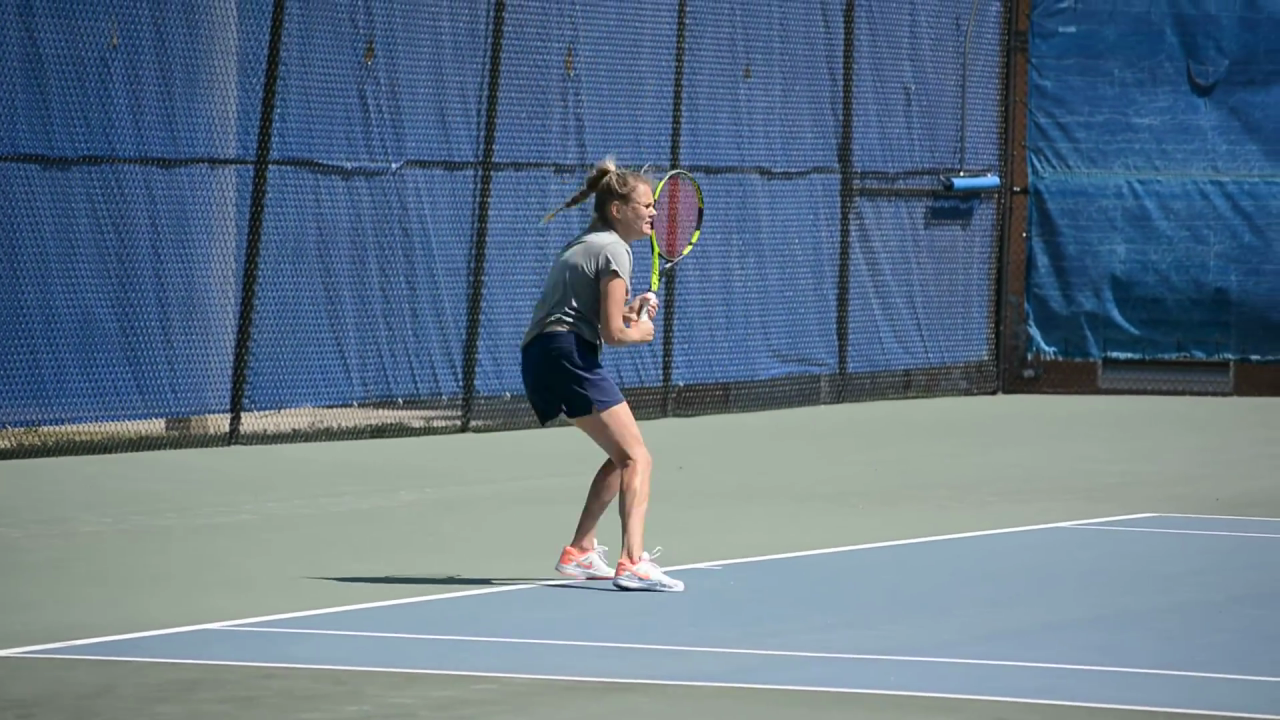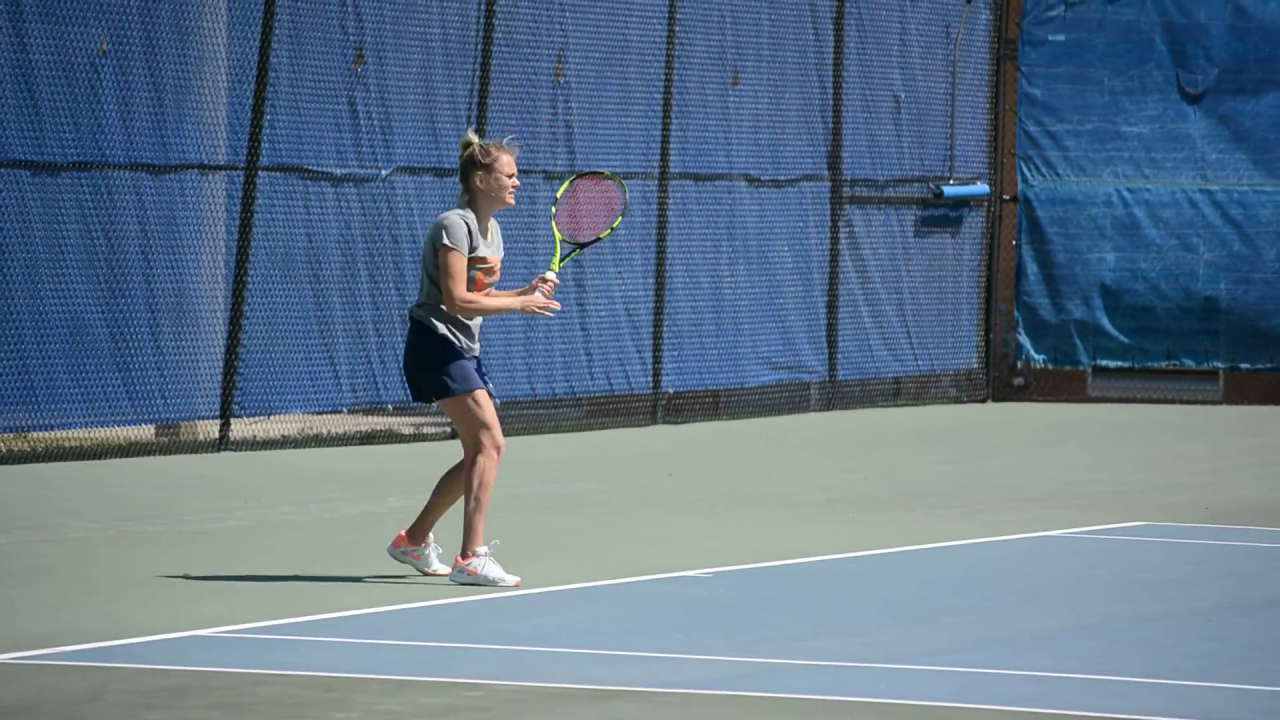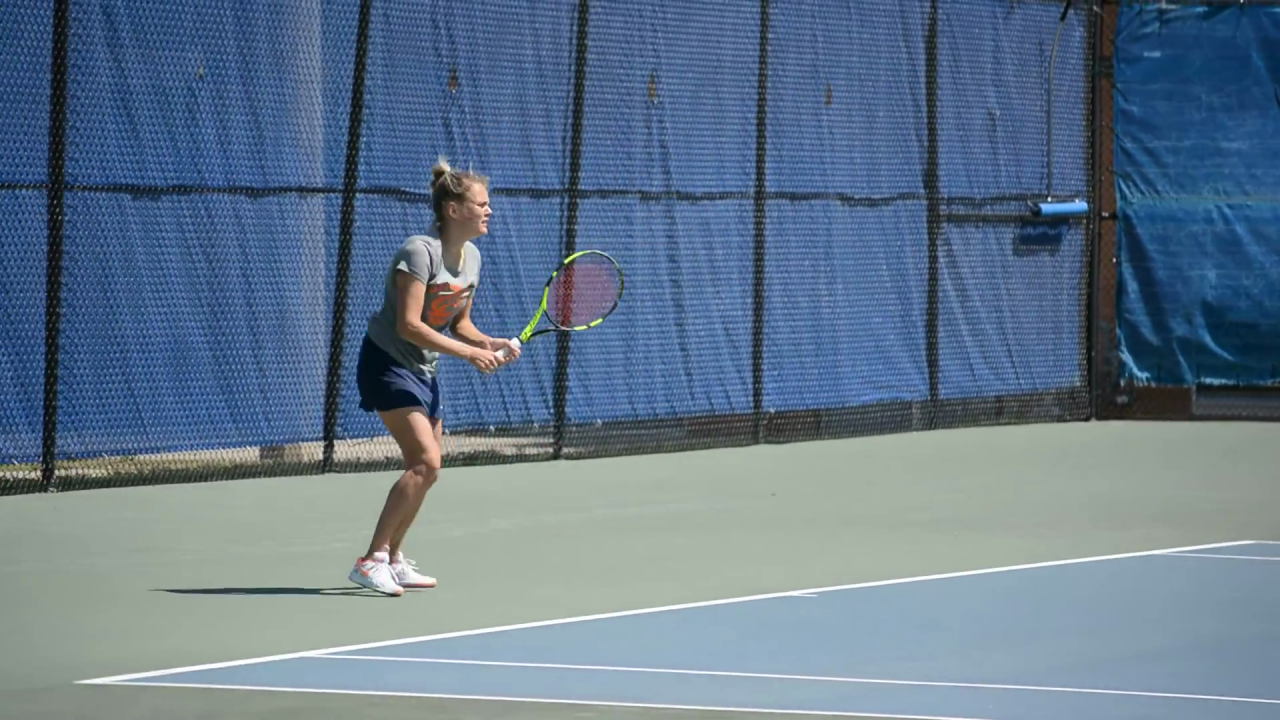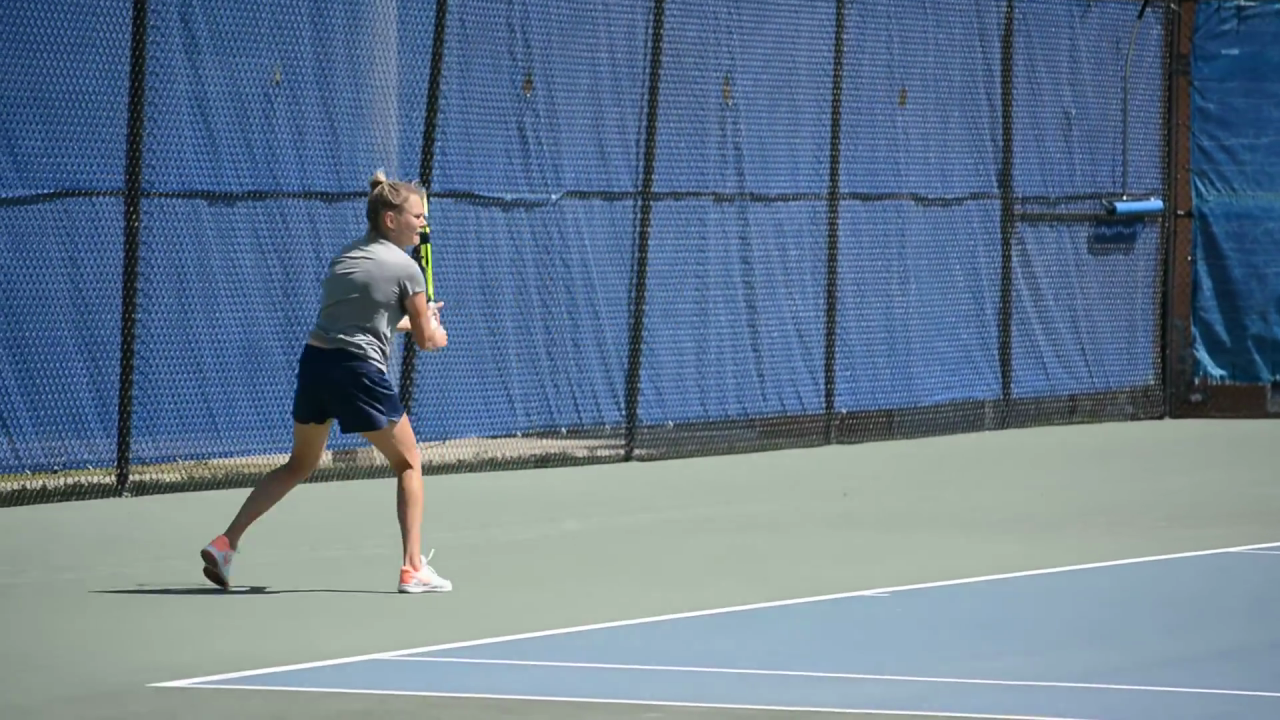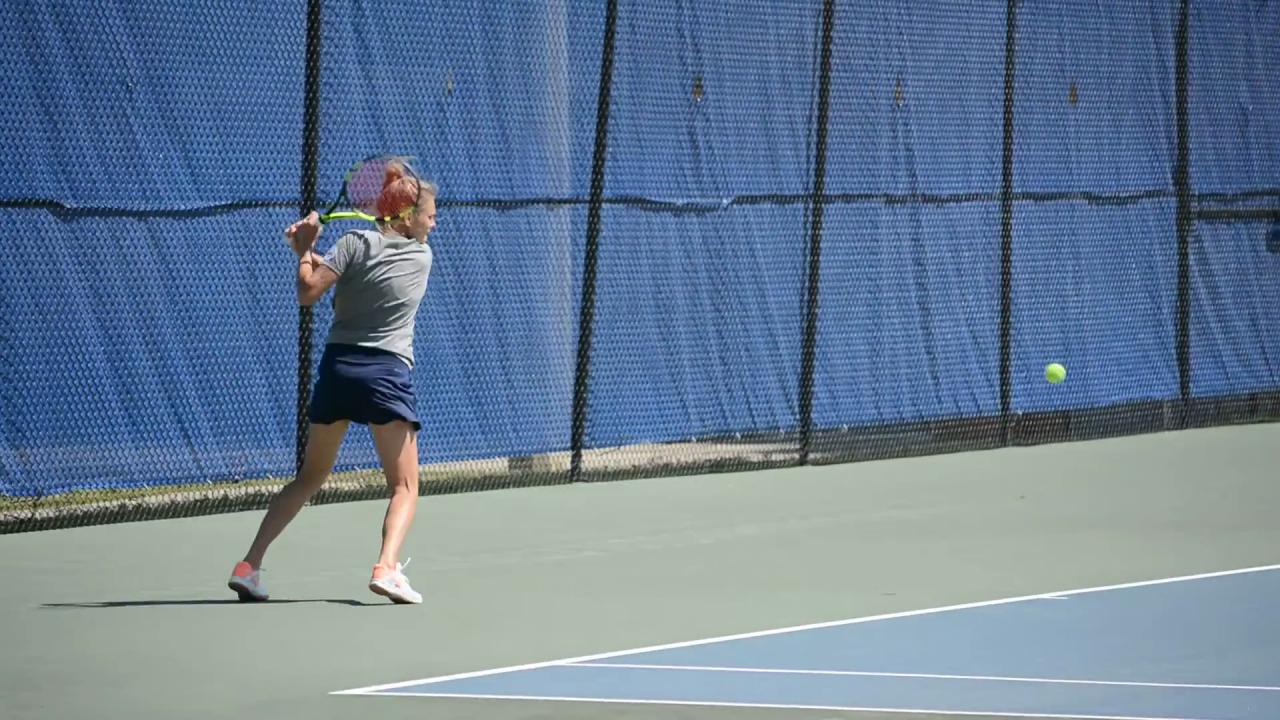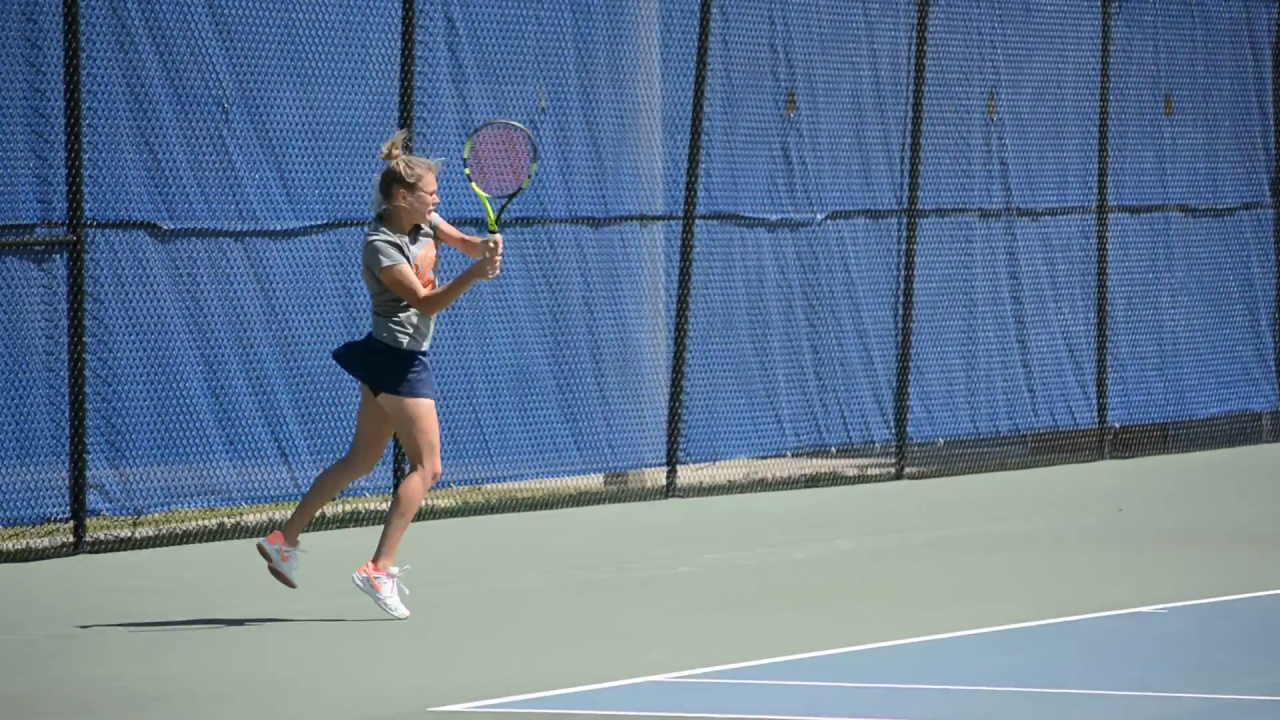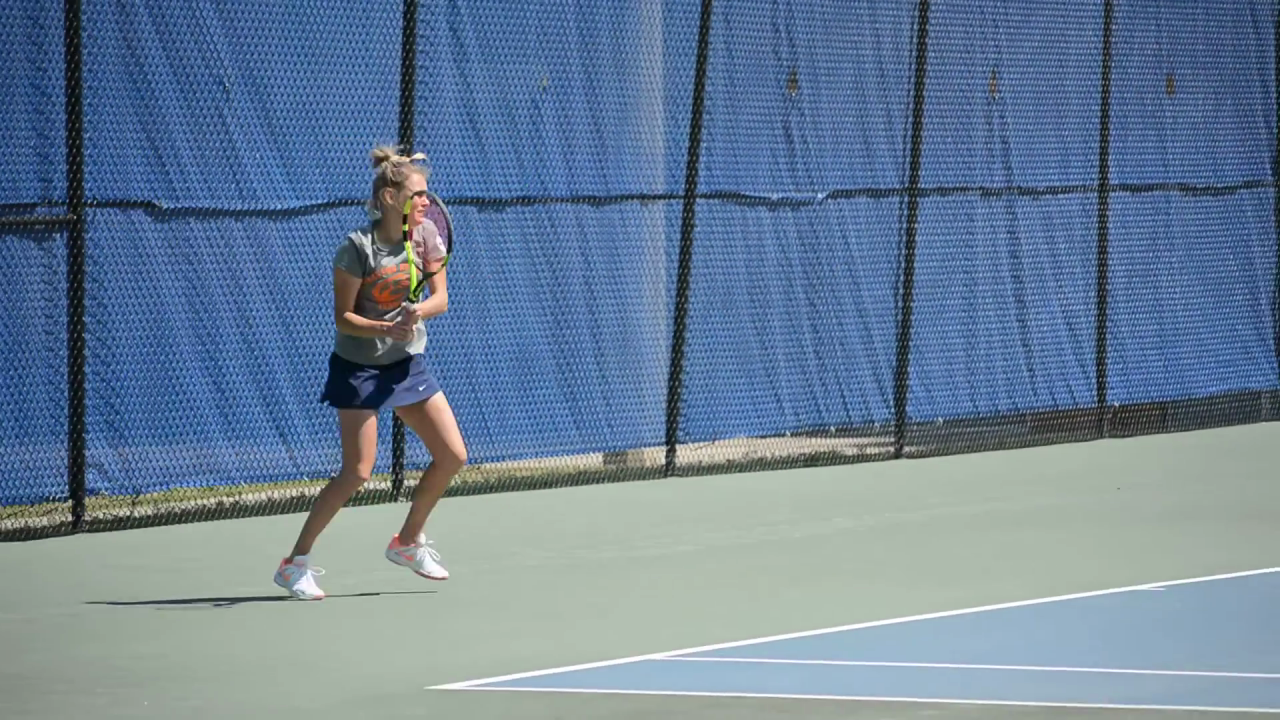
dt=0.4s
person 1, frame 1
left shoulder: (582, 245)
right shoulder: (614, 250)
right elbow: (615, 333)
left wrist: (629, 311)
right wrist: (642, 331)
left hip: (543, 358)
right hip: (569, 358)
left knee: (624, 456)
right knee: (637, 458)
left ankle: (579, 549)
right ankle: (633, 561)
person 1, frame 2
left shoulder: (489, 227)
right shoulder: (453, 225)
left elbow: (480, 297)
right elbow: (457, 301)
left wrist: (529, 291)
right wrist: (522, 304)
left hip: (462, 350)
right hip: (437, 346)
left knee: (482, 453)
right knee: (489, 445)
left ankle: (414, 538)
right ankle: (471, 556)
person 1, frame 3
left shoulder: (469, 255)
right shoulder: (418, 251)
left elbow: (458, 325)
right elbow: (408, 324)
left wrist: (493, 344)
right wrist: (470, 354)
left hip: (419, 367)
right hip: (387, 363)
left knee: (426, 467)
right knee: (425, 463)
left ankle: (390, 559)
right ankle: (373, 557)
person 1, frame 4
left shoulder: (344, 256)
right shoulder: (405, 269)
right elbow: (426, 336)
left wrist: (408, 323)
right wrist: (436, 334)
left hip: (314, 367)
right hip: (357, 375)
left knee: (299, 467)
right knee: (409, 465)
left ankle: (224, 545)
right ankle: (414, 568)
person 1, frame 5
left shoulder: (356, 240)
right shoulder: (422, 256)
left elbow: (309, 293)
left wrist: (303, 249)
left hip: (339, 368)
right hip: (386, 374)
left knee: (310, 478)
right knee: (404, 485)
left ankle: (249, 567)
right ankle: (386, 567)
person 1, frame 6
left shoulder: (421, 220)
right shoulder: (379, 245)
left elbow: (464, 242)
right elbow: (425, 304)
left wrist: (488, 247)
right wrist: (472, 273)
left hip: (402, 356)
right hip: (397, 360)
left knee: (361, 460)
right knee: (426, 466)
left ankle: (284, 539)
right ankle: (378, 569)
person 1, frame 7
left shoulder: (428, 236)
right shoulder: (355, 247)
left elbow: (441, 298)
right elbow: (342, 318)
left wrist: (417, 313)
right wrist: (382, 328)
left hip: (408, 363)
right hip: (359, 367)
left knee: (453, 455)
right knee: (356, 472)
left ankle: (407, 541)
right ankle: (296, 562)
